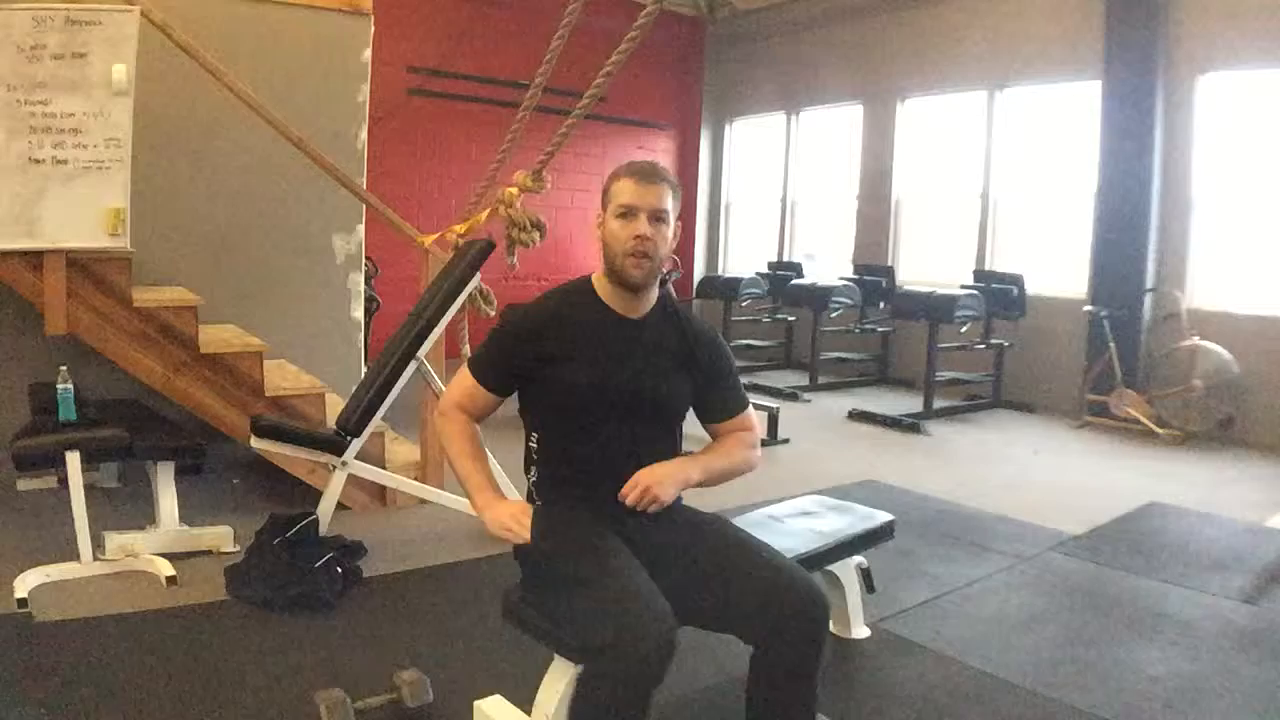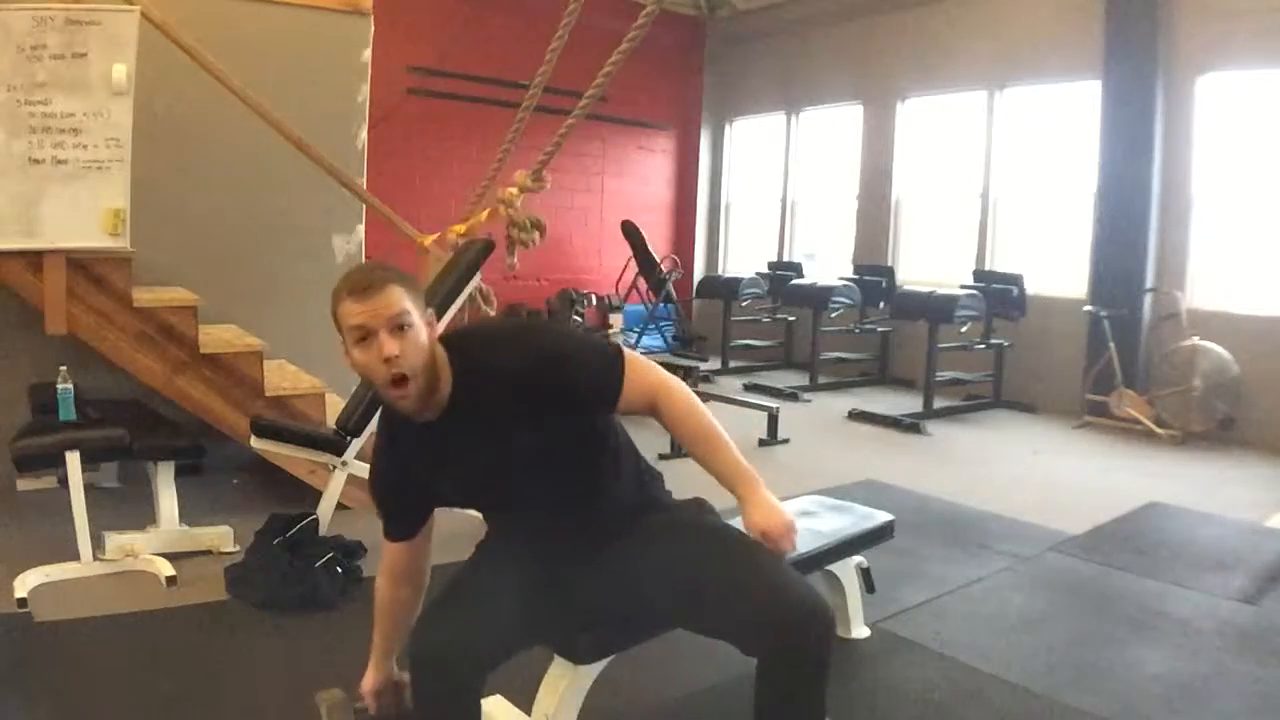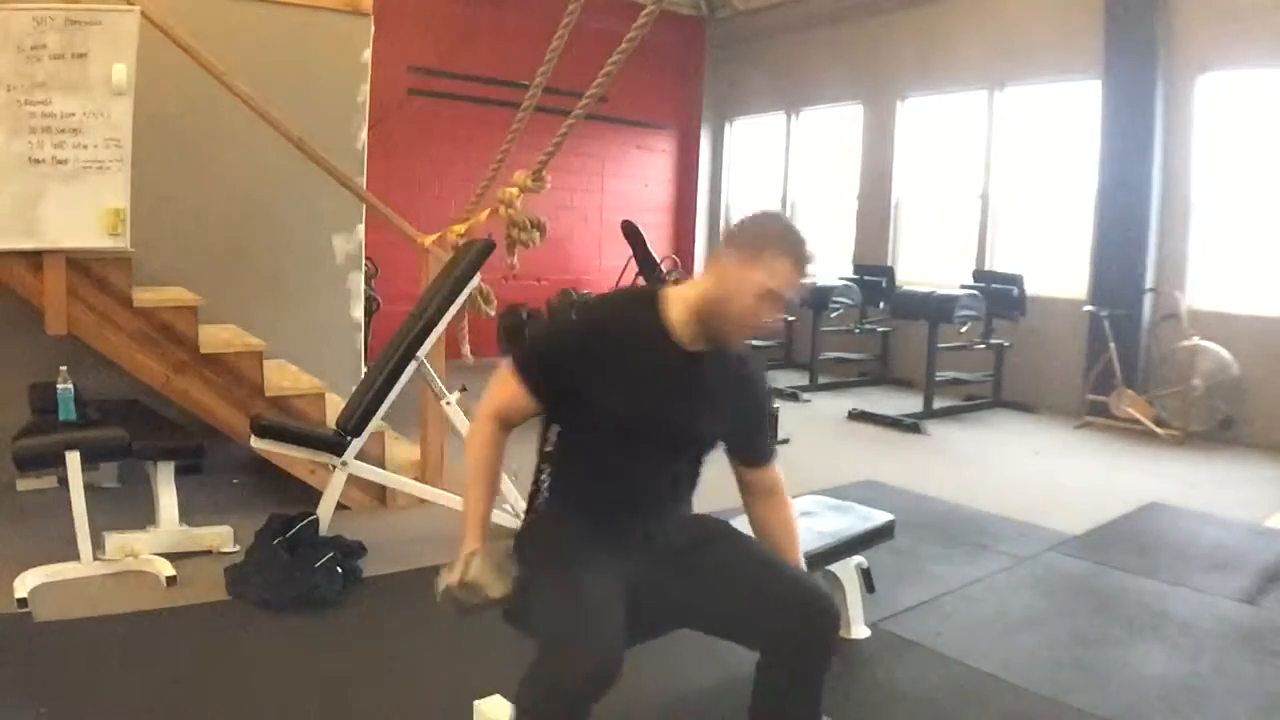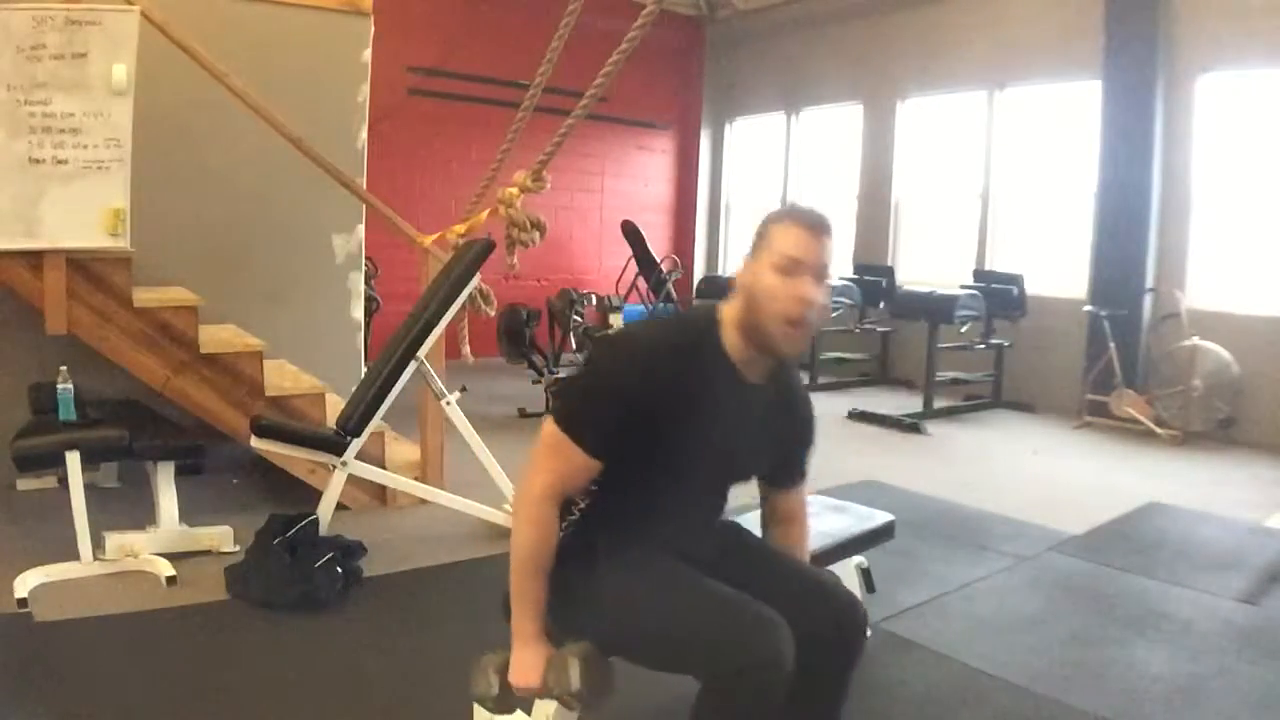
dt=1s
person 1, frame 1
left shoulder: (692, 339)
right shoulder: (539, 323)
left elbow: (745, 442)
right elbow: (455, 411)
left wrist: (683, 469)
right wrist: (491, 503)
left hip: (658, 520)
right hip: (566, 525)
left knee: (801, 608)
right knee: (643, 633)
person 1, frame 2
left shoulder: (519, 354)
right shoulder: (396, 454)
left elbow: (659, 391)
right elbow: (403, 572)
left wrist: (752, 492)
right wrist: (381, 663)
left hip: (639, 526)
right hip: (531, 555)
left knee: (801, 620)
right knee: (437, 655)
person 1, frame 3
left shoulder: (741, 382)
right shoulder: (599, 329)
left elbow: (763, 490)
right elbow: (494, 417)
left wrist: (799, 602)
right wrist: (473, 543)
left hip: (670, 538)
right hip: (571, 538)
left knee: (809, 614)
right knee: (583, 659)
person 1, frame 4
left shoulder: (788, 402)
right shoulder: (648, 358)
left elbow: (785, 516)
right elbow: (542, 491)
right wrist: (529, 639)
right hip: (595, 560)
left knee: (836, 618)
right knee: (754, 645)
